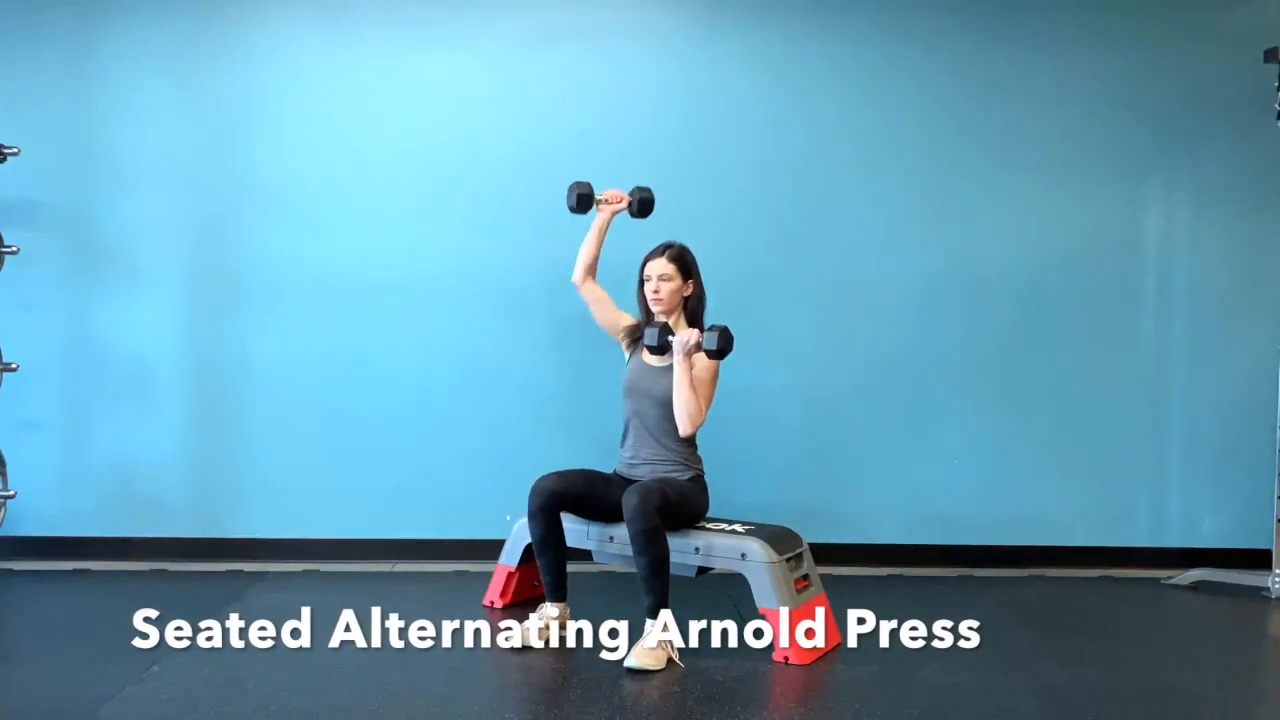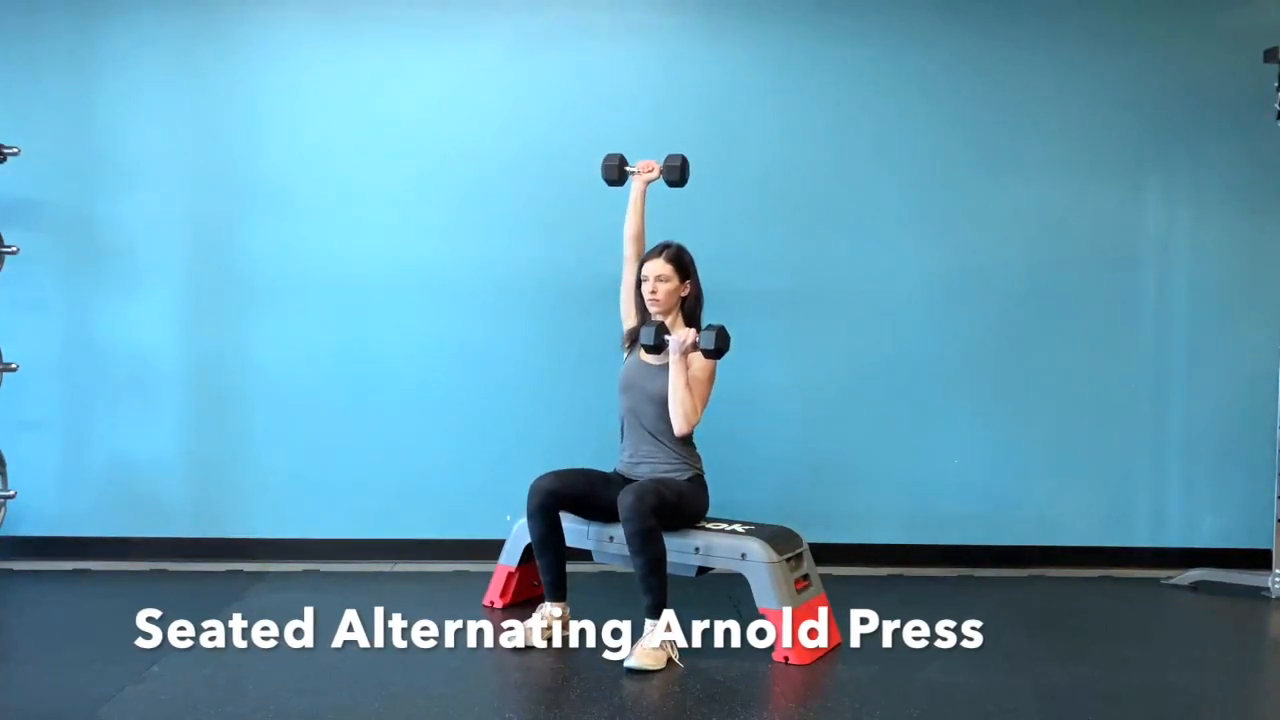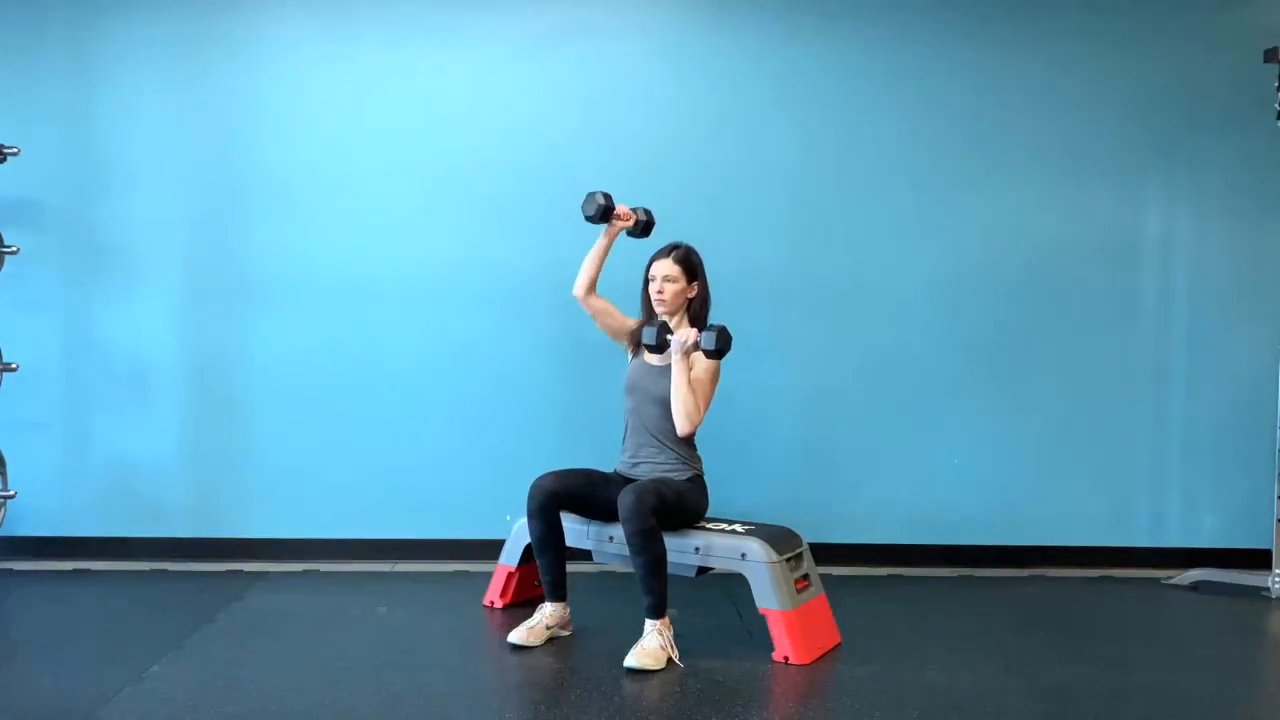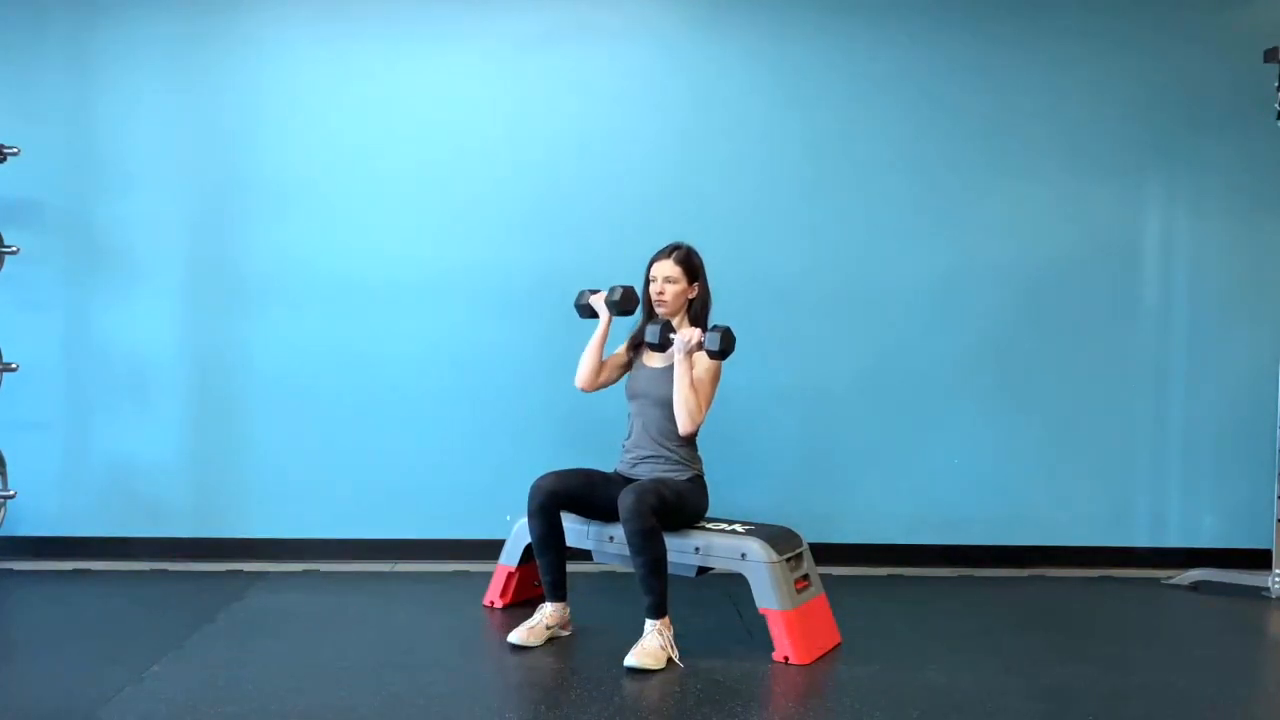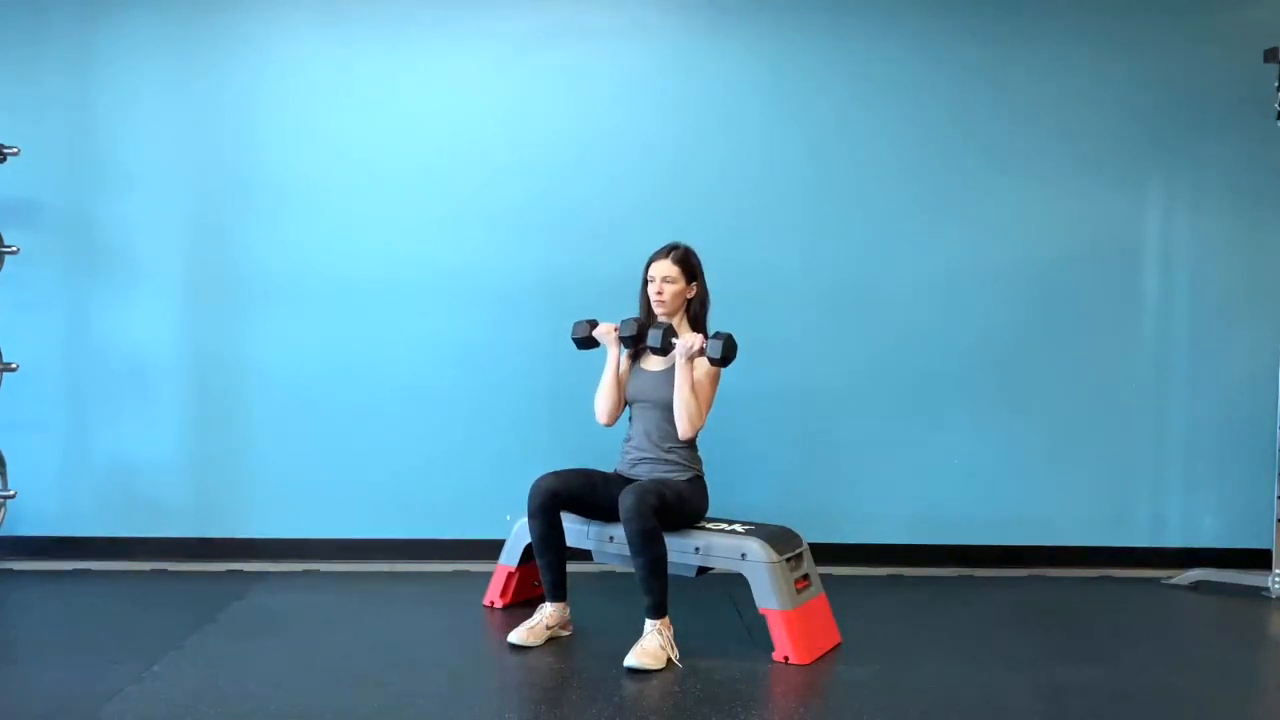
dt=0.5s
person 1, frame 1
left shoulder: (701, 353)
right shoulder: (634, 337)
left elbow: (688, 425)
right elbow: (582, 279)
left wrist: (681, 359)
right wrist: (604, 217)
left hip: (680, 487)
right hip: (624, 480)
left knee: (640, 502)
right knee: (545, 490)
left ankle: (658, 630)
right ankle: (554, 608)
person 1, frame 2
left shoulder: (699, 352)
right shoulder: (635, 335)
left elbow: (683, 424)
right elbow: (630, 252)
left wrist: (678, 358)
right wrist: (639, 187)
left hip: (680, 487)
right hip: (626, 477)
left knee: (635, 502)
right knee: (545, 489)
left ankle: (657, 628)
right ankle: (555, 609)
person 1, frame 3
left shoulder: (702, 352)
right shoulder: (637, 338)
left elbow: (685, 425)
right elbow: (583, 291)
left wrist: (680, 355)
right wrist: (609, 233)
left hip: (680, 487)
right hip: (626, 478)
left knee: (636, 502)
right knee: (545, 489)
left ankle: (658, 628)
right ankle: (555, 610)
person 1, frame 4
left shoulder: (703, 351)
right shoulder: (638, 344)
left elbow: (688, 424)
right elbow: (585, 382)
left wrist: (682, 357)
right wrist: (604, 321)
left hip: (680, 485)
right hip: (626, 477)
left knee: (636, 501)
right knee: (545, 488)
left ankle: (658, 628)
right ankle: (555, 610)
person 1, frame 5
left shoulder: (701, 352)
right shoulder: (638, 347)
left elbow: (688, 429)
right elbow: (606, 416)
left wrist: (683, 361)
right wrist: (613, 351)
left hip: (679, 486)
right hip: (626, 477)
left knee: (636, 502)
right knee: (545, 489)
left ankle: (658, 627)
right ankle: (555, 610)
